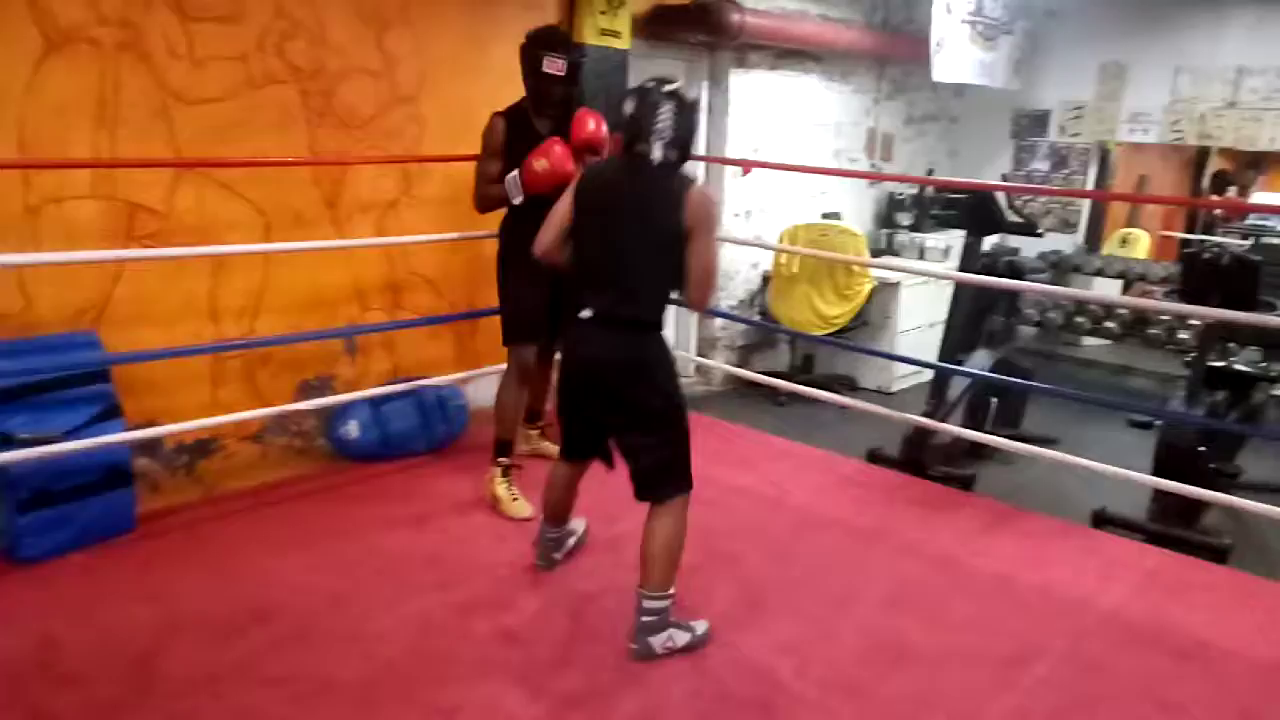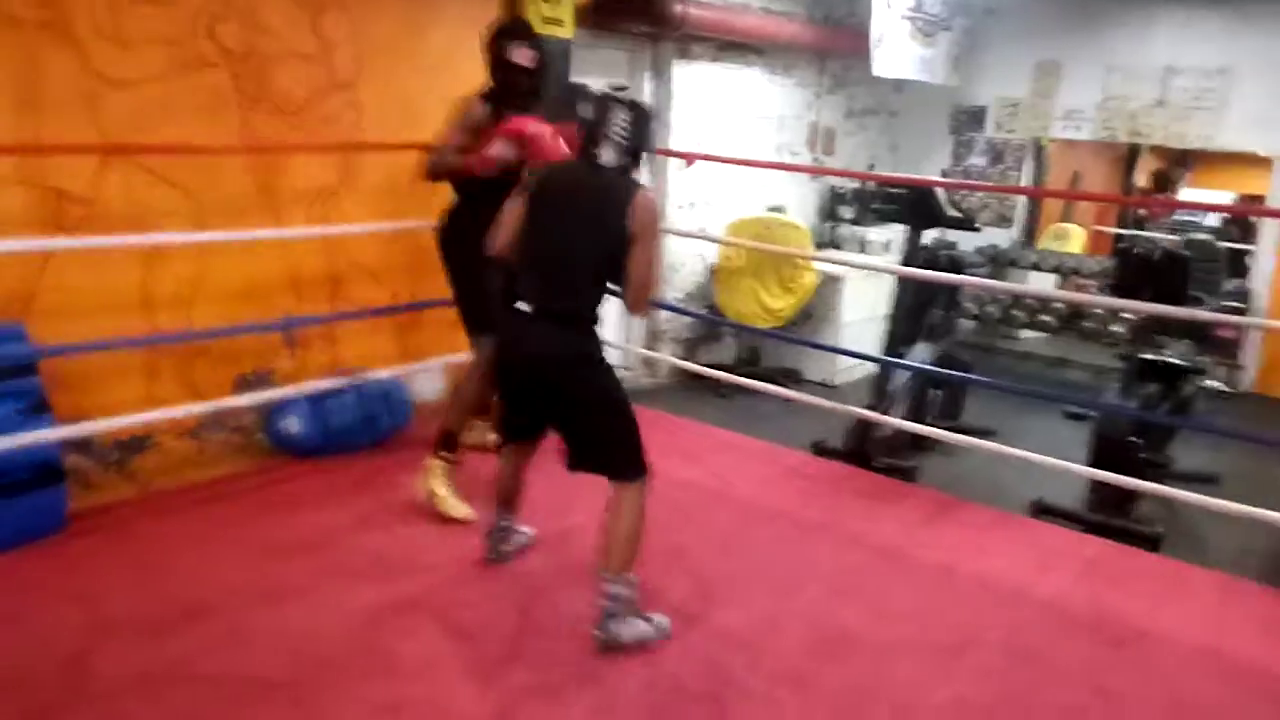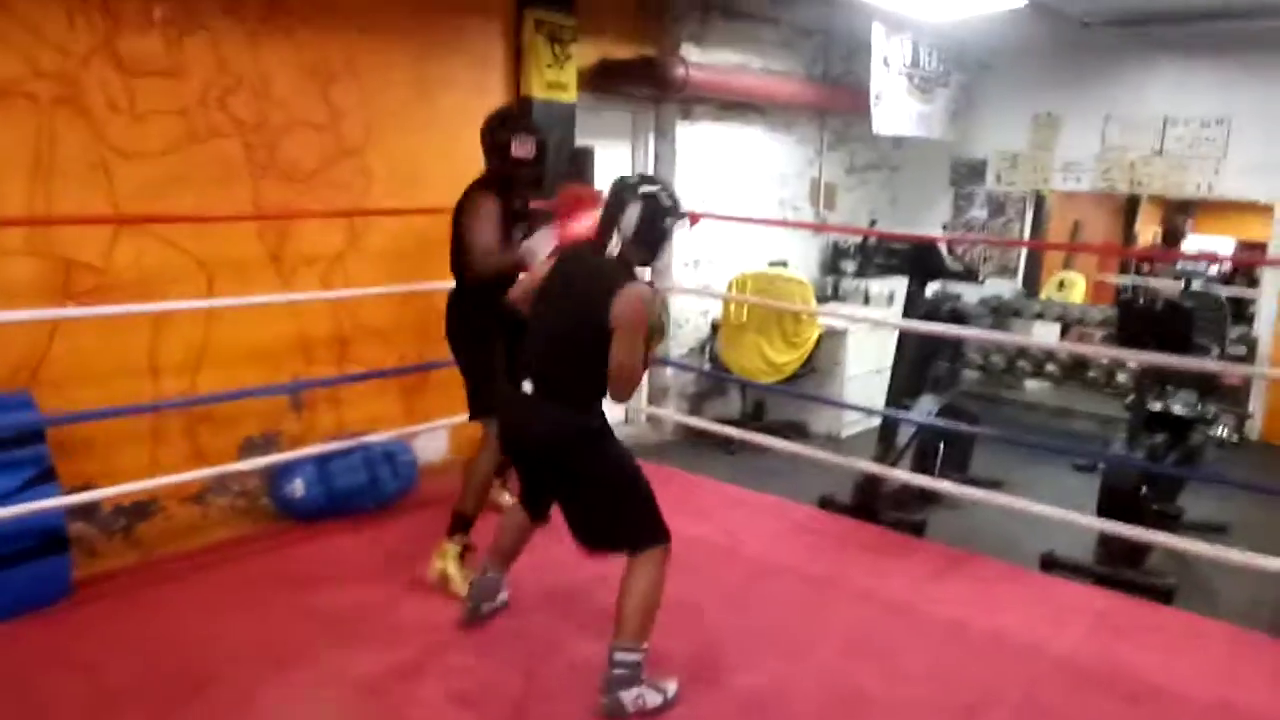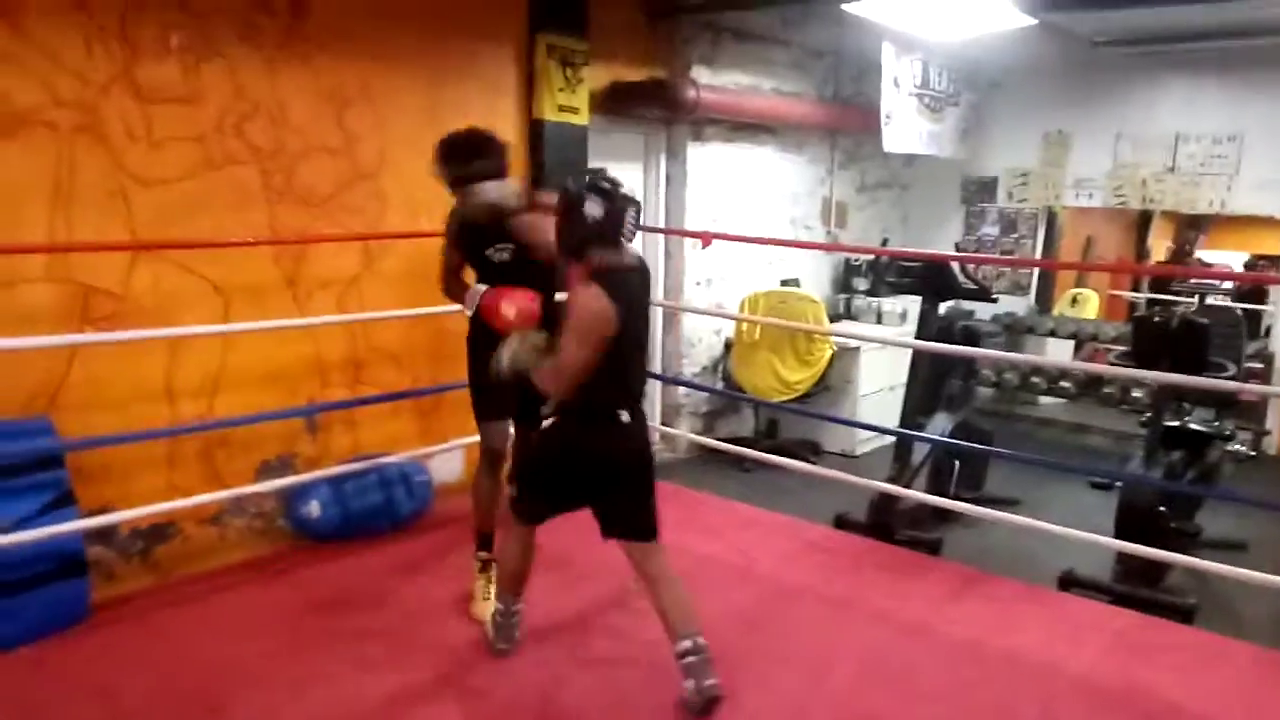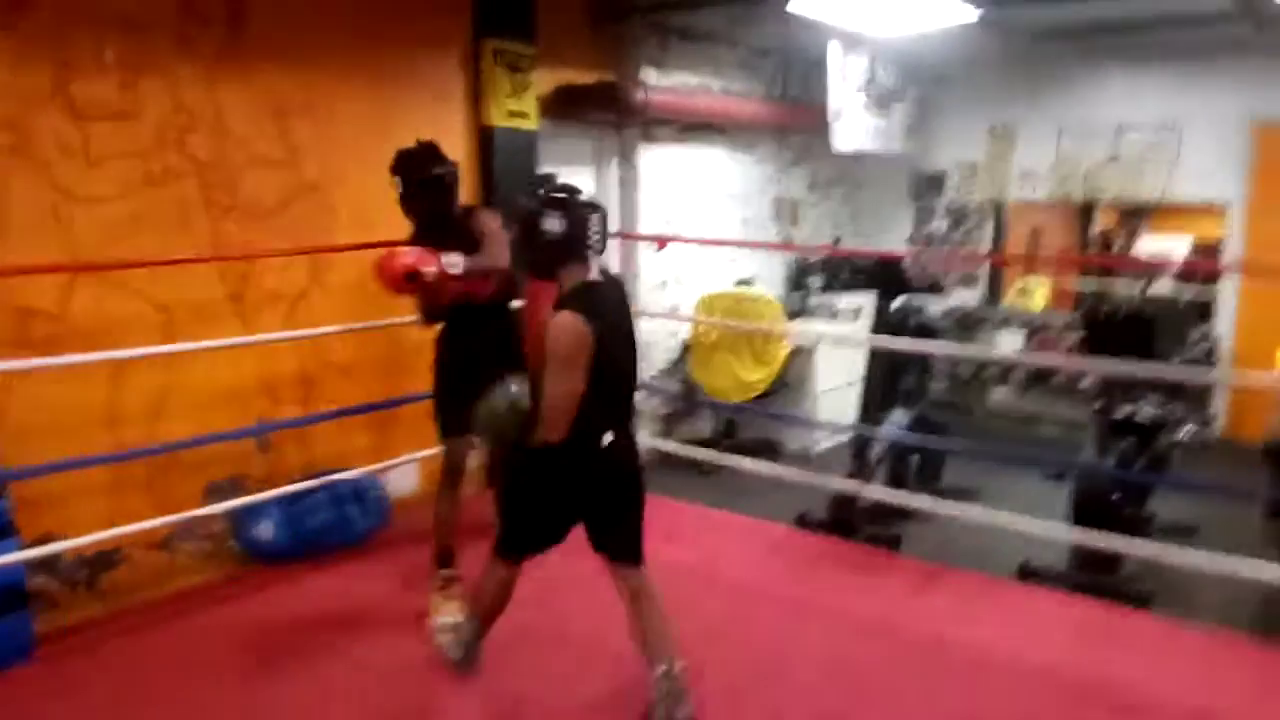
dt=0.2s
person 1, frame 1
left shoulder: (592, 179)
right shoulder: (694, 199)
left elbow: (546, 249)
right elbow: (698, 295)
left hip: (582, 340)
right hip: (636, 351)
left knee: (575, 453)
right knee: (670, 490)
left ankle: (552, 540)
right ankle: (654, 620)
person 1, frame 2
left shoulder: (545, 180)
right shoulder: (639, 202)
left elbow: (499, 246)
right elbow: (636, 299)
left hip: (517, 333)
right hip: (567, 346)
left knee: (519, 437)
right knee: (629, 475)
left ankle: (502, 530)
right ankle: (617, 611)
person 1, frame 3
left shoulder: (564, 257)
right shoulder: (636, 296)
left elbow: (519, 297)
right elbow: (621, 388)
left hip: (524, 414)
right hip: (578, 428)
left knee: (530, 506)
right knee: (650, 548)
left ankle: (483, 593)
person 1, frame 4
left shoulder: (593, 300)
right shoulder: (633, 270)
left elbow: (554, 387)
left wrist: (521, 356)
left hip: (580, 437)
right hip: (625, 436)
left knee: (522, 515)
right knee: (647, 553)
left ankle: (504, 624)
right ankle: (697, 668)
person 1, frame 5
left shoulder: (568, 322)
right shoulder: (610, 287)
left elbow: (554, 429)
left hip: (568, 462)
right hip: (617, 454)
left knee: (507, 551)
right knee: (630, 572)
left ankle: (469, 641)
person 2, frame 1
left shoulder: (577, 124)
right shoulder: (504, 126)
right elbow: (483, 198)
left wrist: (596, 161)
right wrist: (520, 183)
right hip: (522, 251)
left knee: (548, 351)
right knee: (523, 358)
left ankle: (530, 430)
right ankle: (500, 470)
person 2, frame 2
left shoulder: (520, 114)
right shoulder: (478, 110)
right elbow: (436, 166)
left wrist: (542, 156)
right wrist: (492, 156)
right hip: (469, 238)
right knee: (488, 350)
left ankle: (475, 424)
right ankle: (439, 467)
person 2, frame 3
left shoulder: (519, 198)
right shoulder: (484, 200)
right elbow: (484, 262)
left hip: (505, 316)
right hip: (473, 322)
right knee: (496, 431)
left ankle: (497, 485)
right ankle: (451, 550)
person 2, frame 4
left shoulder: (535, 211)
right shoulder: (459, 222)
left elbow: (558, 256)
right elbow: (451, 283)
left wrist: (510, 207)
right wrist: (480, 297)
right hip: (491, 337)
right knee: (495, 448)
right ankle: (485, 567)
person 2, frame 5
left shoulder: (482, 222)
right shoulder: (422, 239)
left elbow: (499, 264)
right elbow: (429, 311)
left wrist: (444, 263)
left hip: (502, 347)
right hip: (457, 353)
right knee: (454, 461)
right ankle: (445, 581)
